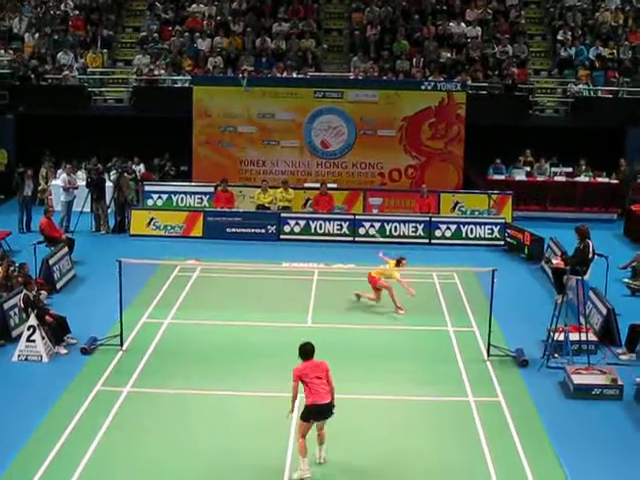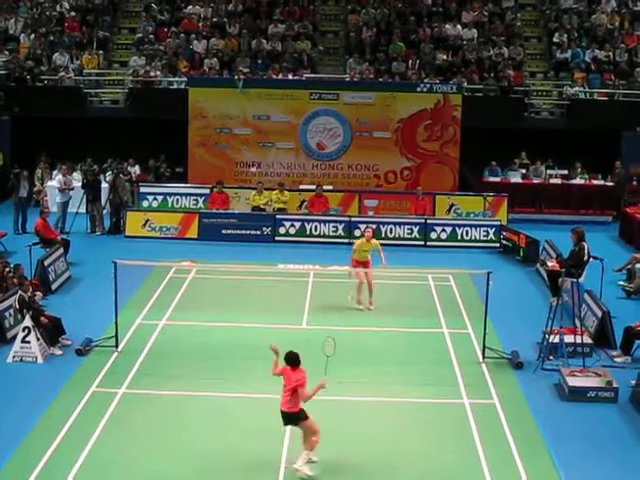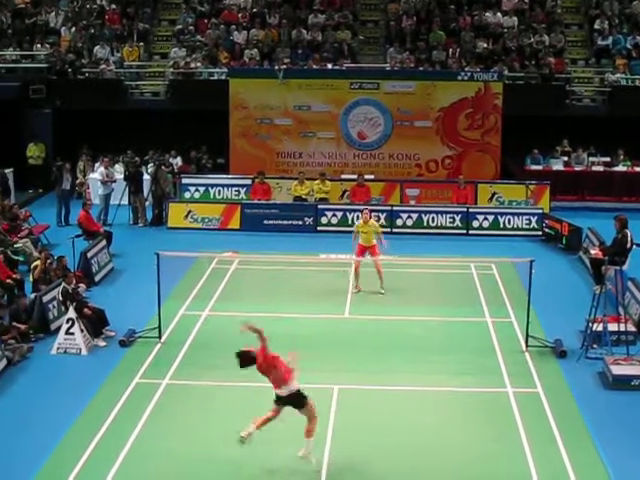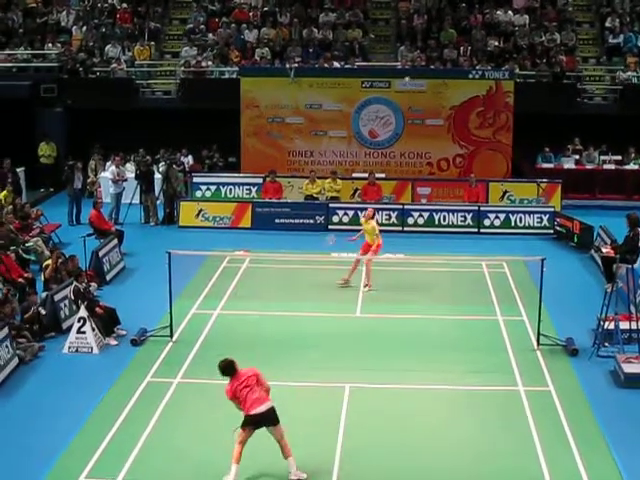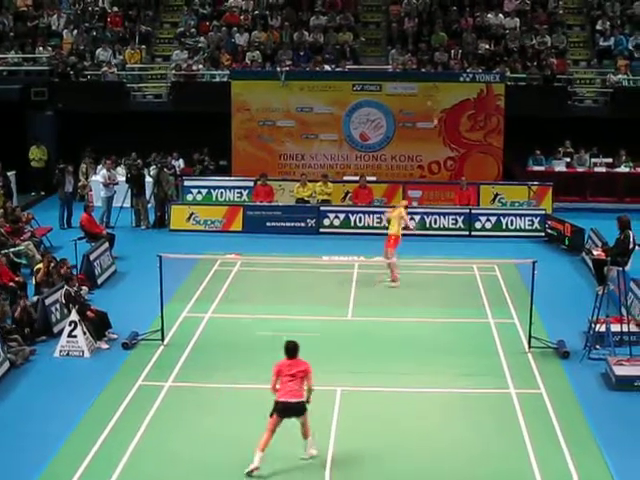
dt=0.5s
person 1, frame 1
left shoulder: (298, 370)
right shoulder: (323, 364)
left elbow: (295, 391)
right elbow: (331, 386)
left wrist: (292, 407)
right wrist: (333, 400)
left hip: (312, 406)
right hip: (326, 404)
left knee: (301, 436)
right knee: (320, 429)
right ankle: (321, 456)
person 1, frame 2
left shoulder: (286, 369)
right shoulder: (300, 377)
left elbow: (275, 372)
right elbow: (304, 399)
left wrist: (277, 354)
right wrist: (318, 387)
left hip: (285, 409)
right hip: (292, 412)
left knee: (308, 428)
right knee: (315, 433)
left ankle: (306, 456)
right ankle: (300, 464)
person 1, frame 3
left shoulder: (260, 365)
right shoulder: (262, 357)
right elbow: (262, 338)
left hip: (280, 394)
right hip: (292, 393)
left knee: (274, 413)
right knee: (312, 417)
left ankle: (247, 432)
right ankle: (307, 450)
person 1, frame 4
left shoulder: (230, 389)
right shoulder: (251, 371)
left elbow: (240, 408)
right elbow: (267, 388)
left hip: (252, 415)
right hip: (267, 409)
left knee: (240, 444)
right knee: (282, 441)
person 1, frame 5
left shoulder: (279, 365)
right shoulder: (305, 365)
left elbow: (273, 388)
right elbow: (309, 387)
right wrist: (308, 397)
left hip: (282, 402)
right hip: (298, 402)
left knee: (269, 433)
right knee: (304, 422)
left ankle: (256, 462)
right ankle: (308, 451)
